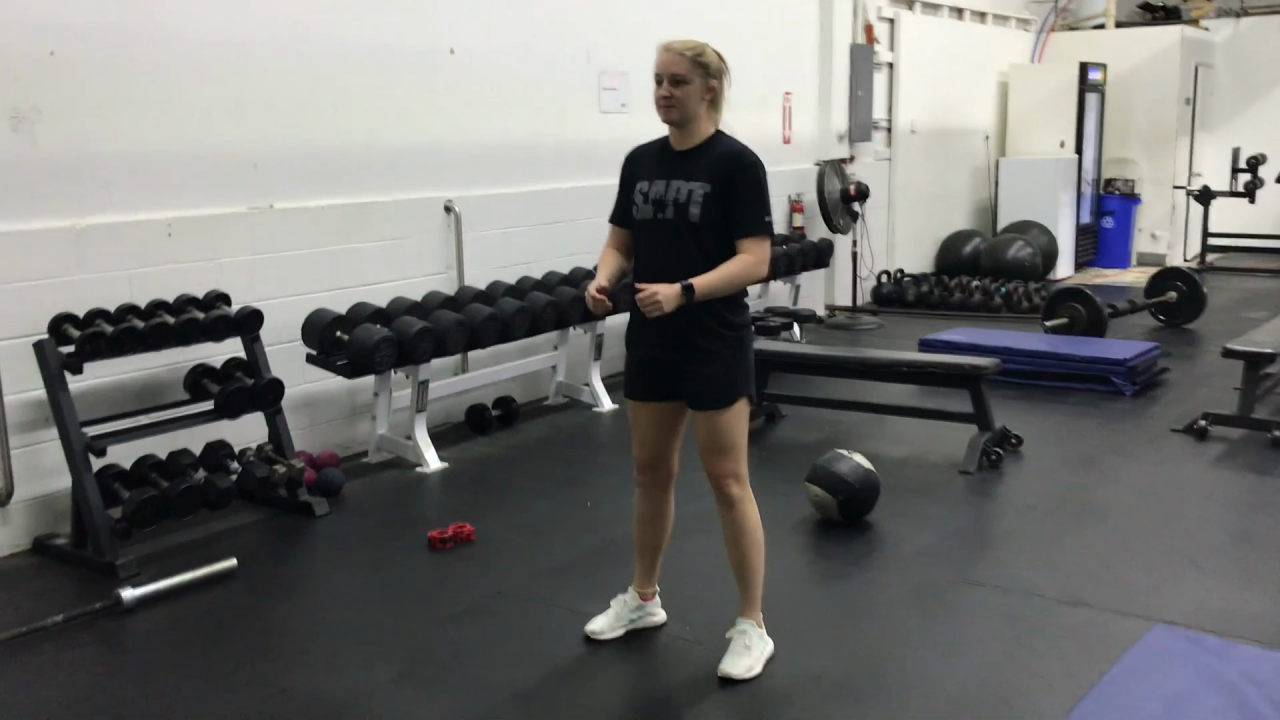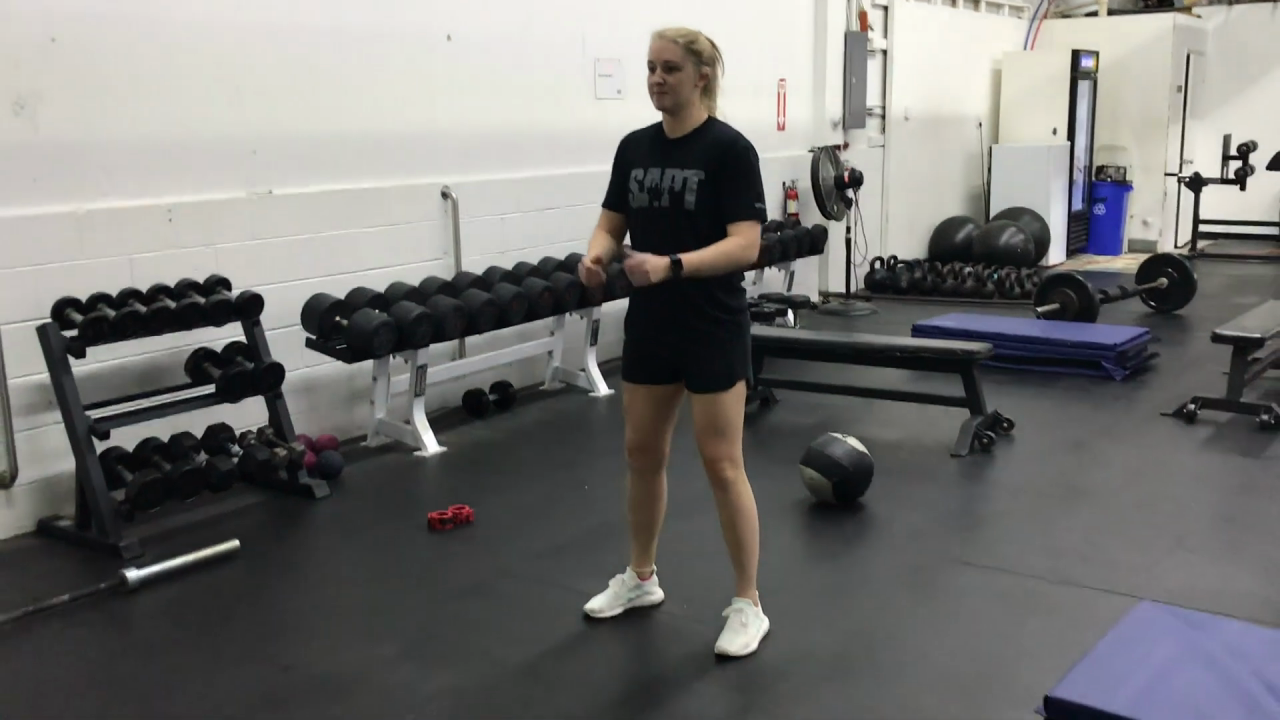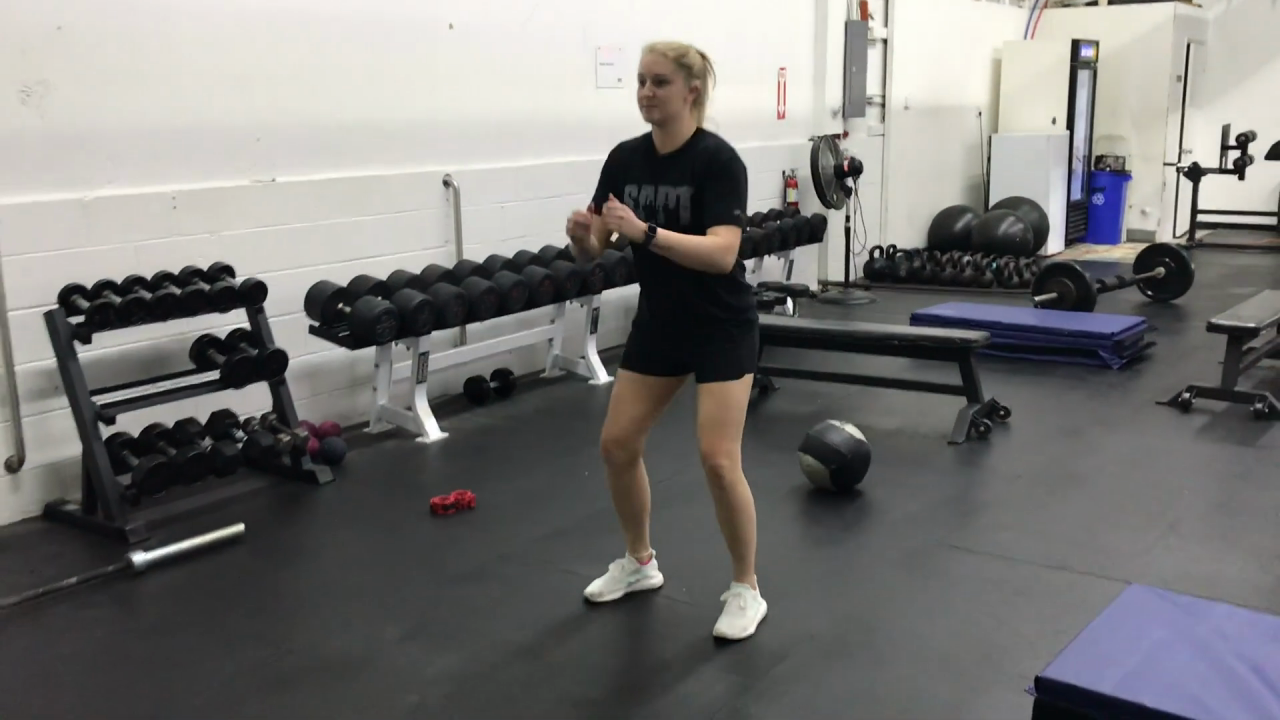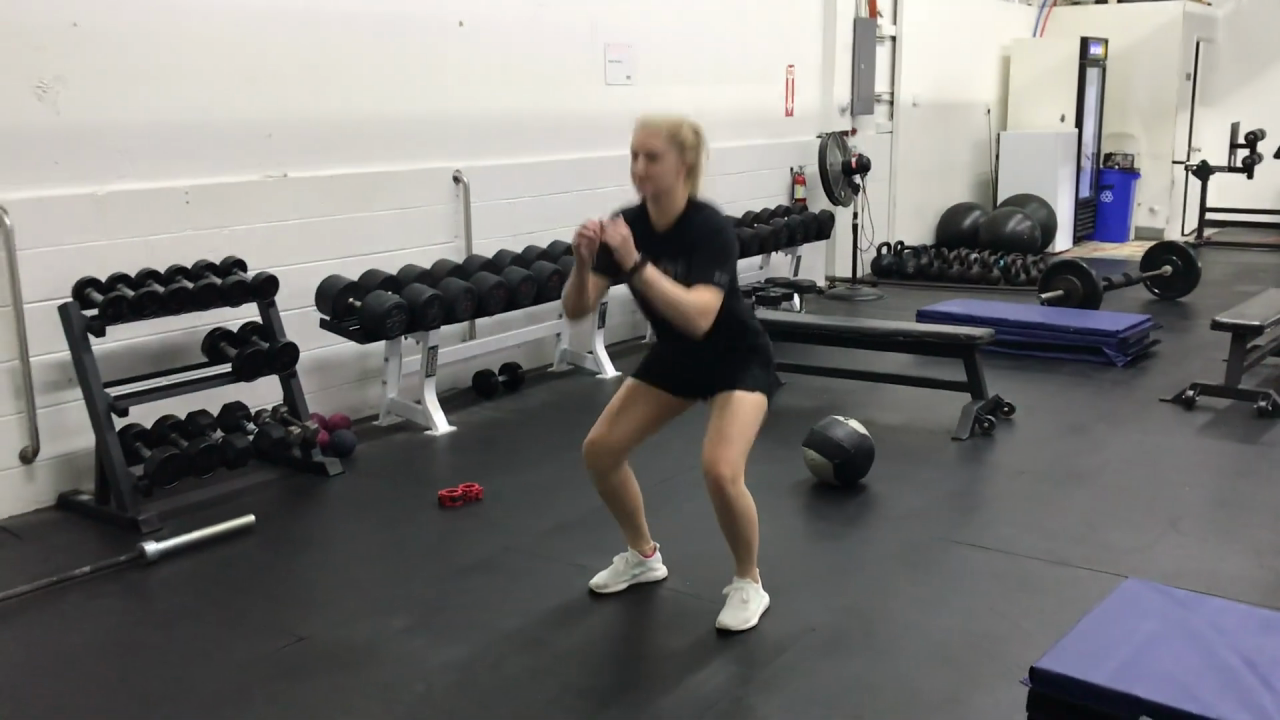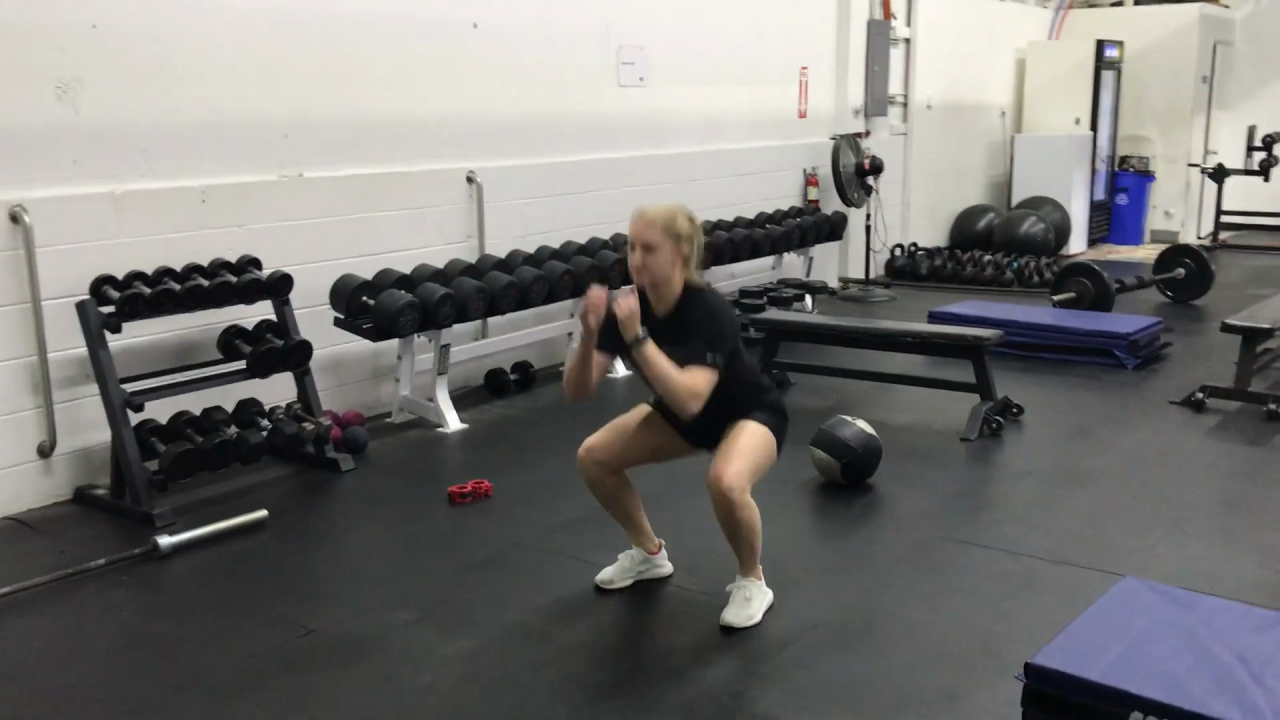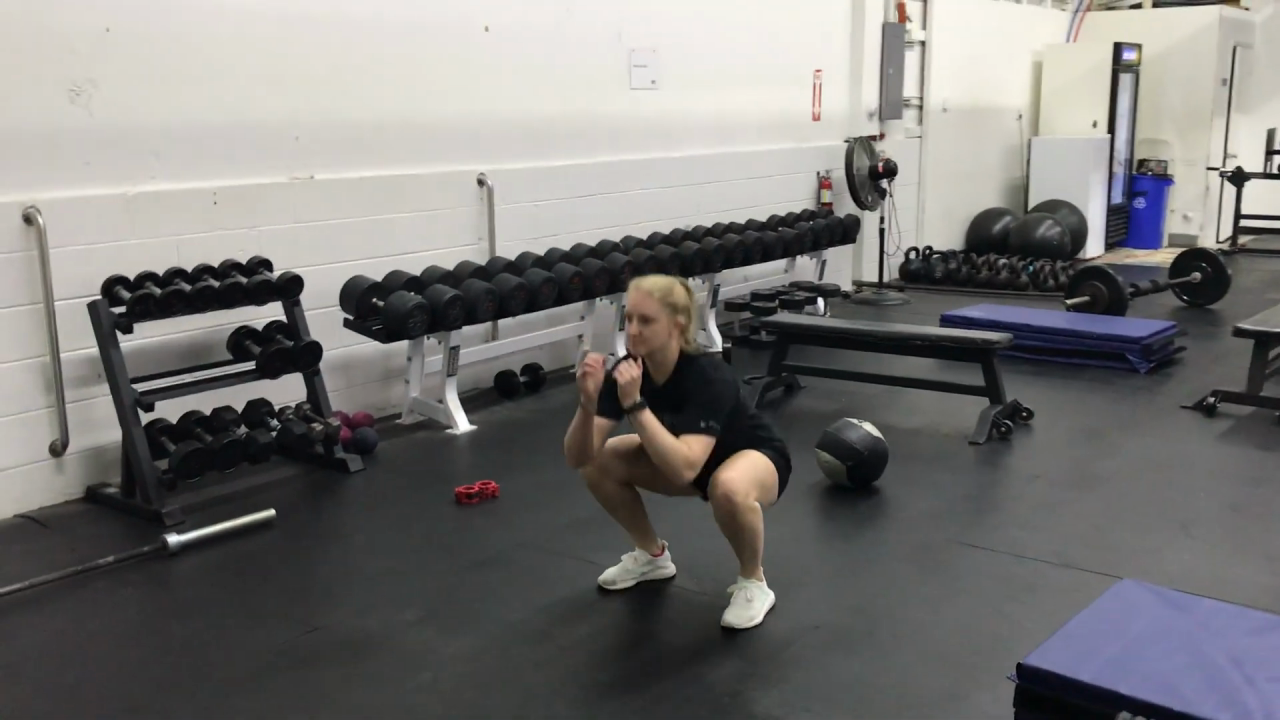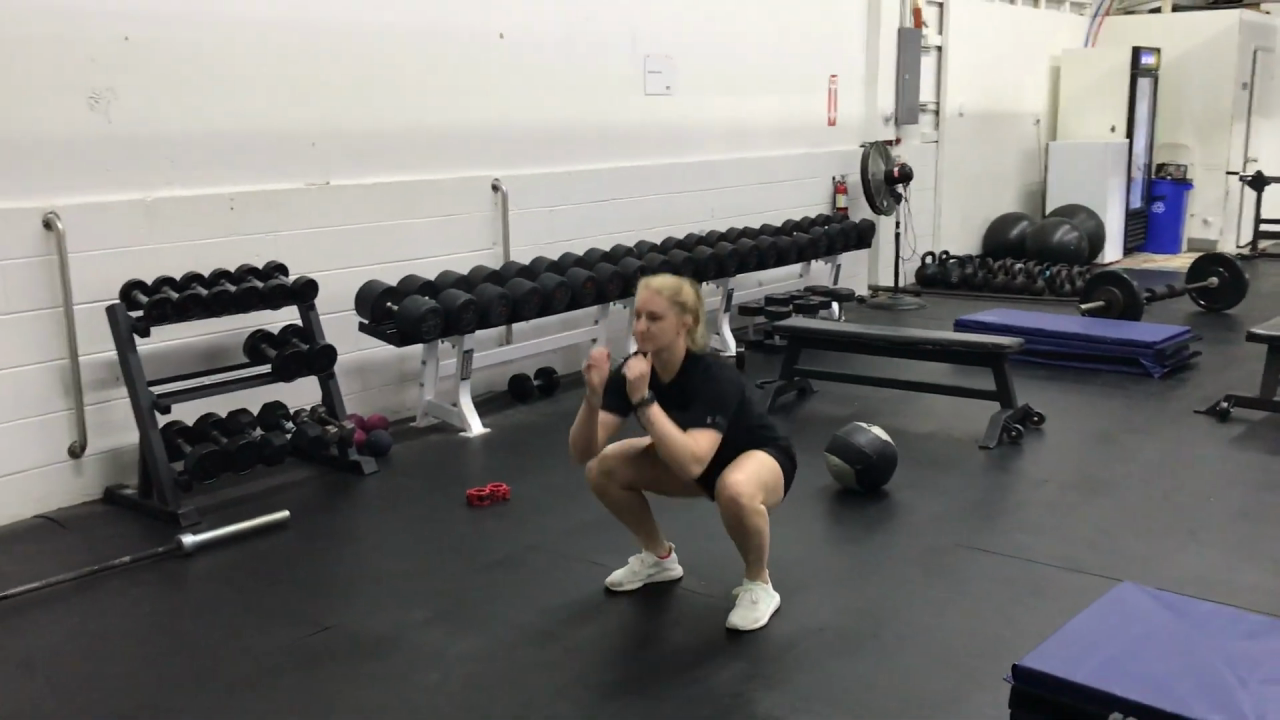
dt=0.2s
person 1, frame 1
left shoulder: (736, 163)
right shoulder: (639, 162)
left elbow: (755, 261)
right elbow: (620, 243)
left wrist: (683, 291)
right wrist: (602, 281)
left hip: (715, 346)
right hip: (649, 343)
left knee: (726, 480)
right knee: (650, 473)
left ankle: (752, 626)
right ankle: (643, 599)
person 1, frame 2
left shoulder: (728, 148)
right shoulder: (633, 147)
left elbow: (746, 245)
right elbow: (610, 226)
left wrist: (671, 265)
right wrist: (595, 255)
left hip: (713, 329)
right hip: (648, 326)
left knee: (720, 463)
right knee: (642, 455)
left ankle: (748, 604)
right ankle: (640, 577)
person 1, frame 3
left shoulder: (717, 159)
right shoulder: (624, 158)
left elbow: (722, 253)
right elbow: (594, 244)
left wrist: (643, 232)
right wrist: (583, 232)
left hip: (721, 327)
right hip: (657, 324)
left knee: (717, 459)
right knee: (617, 445)
left ankle: (746, 589)
right ankle: (639, 563)
person 1, frame 4
left shoulder: (710, 230)
right shoulder: (626, 224)
left elbow: (698, 318)
right elbow: (577, 310)
left wrist: (636, 264)
right wrist: (582, 264)
left hip: (738, 361)
right hip: (673, 357)
left knee: (720, 470)
right knee: (598, 451)
left ankle: (748, 583)
right ankle: (643, 556)
person 1, frame 5
left shoulder: (710, 312)
right shoulder: (629, 303)
left elbow: (689, 400)
right elbow: (576, 391)
left wrist: (637, 337)
right wrist: (589, 335)
left hip: (750, 412)
right hip: (681, 410)
left knee: (725, 482)
right knee: (592, 458)
left ankle: (752, 581)
right ankle: (649, 552)
person 1, frame 6
left shoulder: (709, 377)
right shoulder: (627, 373)
left elbow: (684, 470)
right elbow: (577, 457)
left wrist: (634, 404)
right wrist: (587, 402)
left hip: (756, 454)
left knee: (728, 489)
right knee: (598, 467)
left ankle: (753, 582)
right ankle: (652, 553)
person 1, frame 7
left shoulder: (715, 377)
right shoulder: (632, 372)
left elbow: (691, 464)
right elbow: (582, 454)
left wrist: (643, 400)
right wrist: (592, 397)
left hip: (762, 455)
left knee: (734, 490)
right knee: (603, 470)
left ankle: (758, 584)
right ankle: (659, 556)
